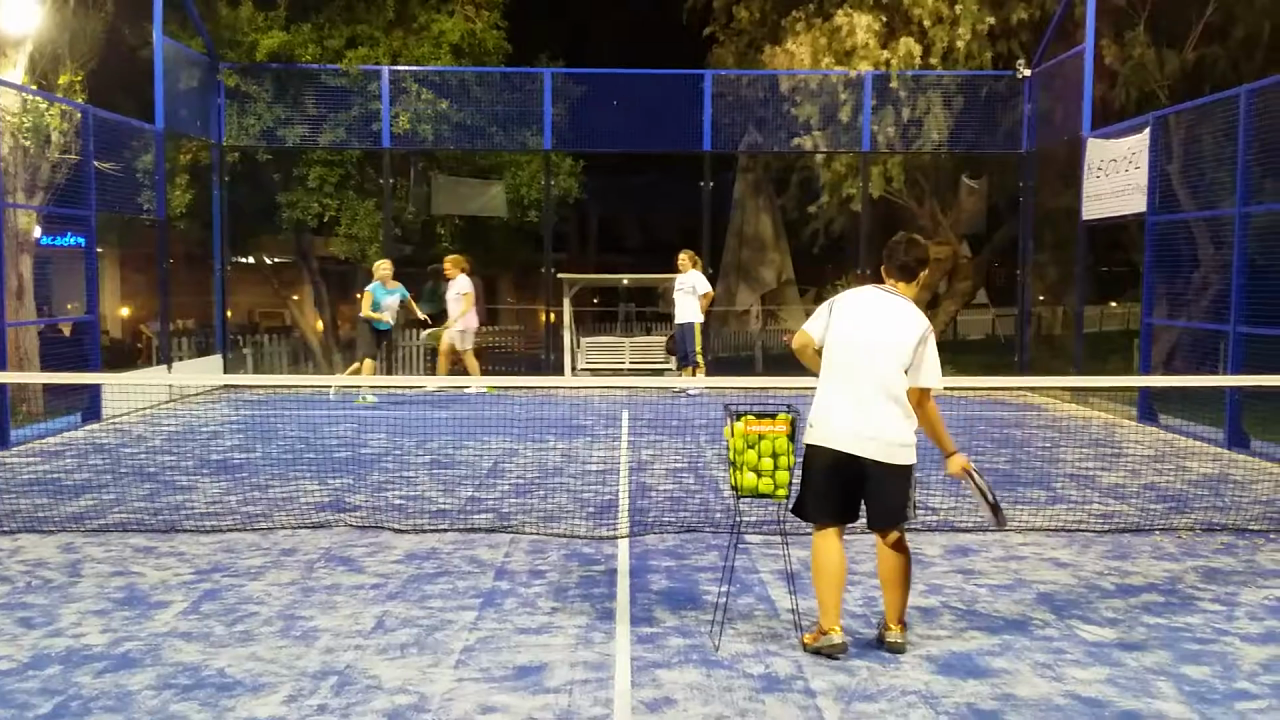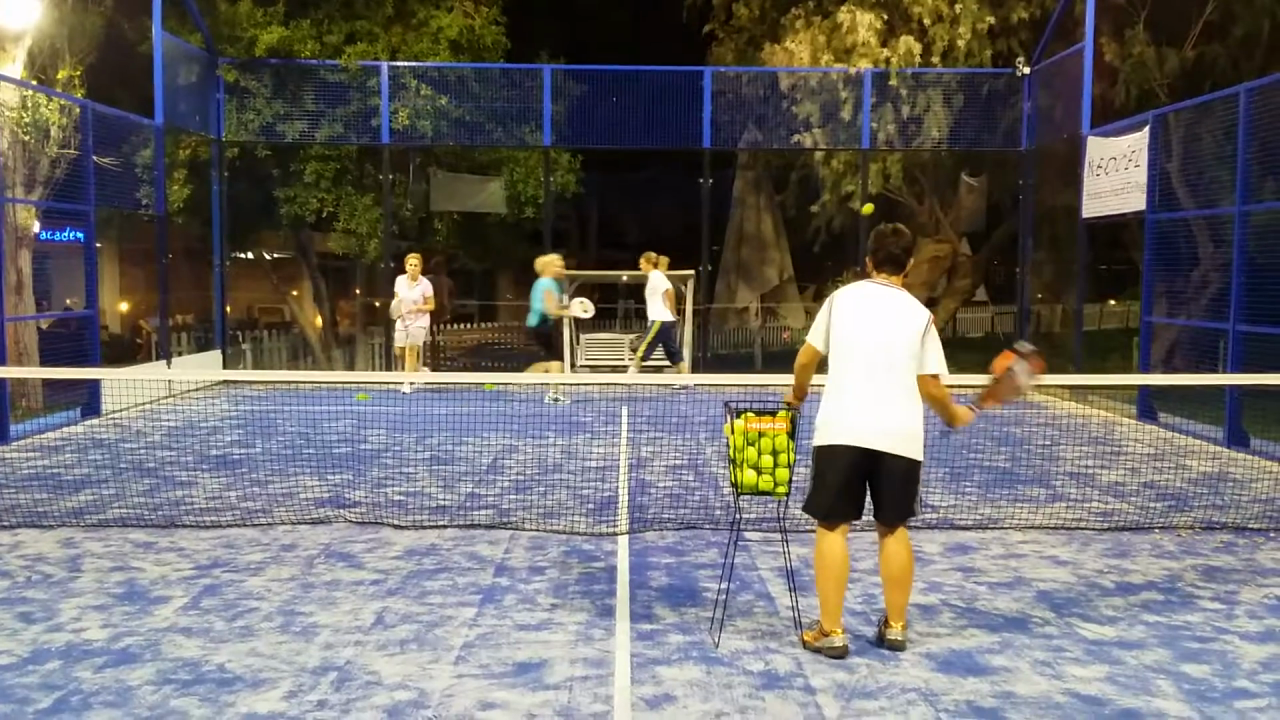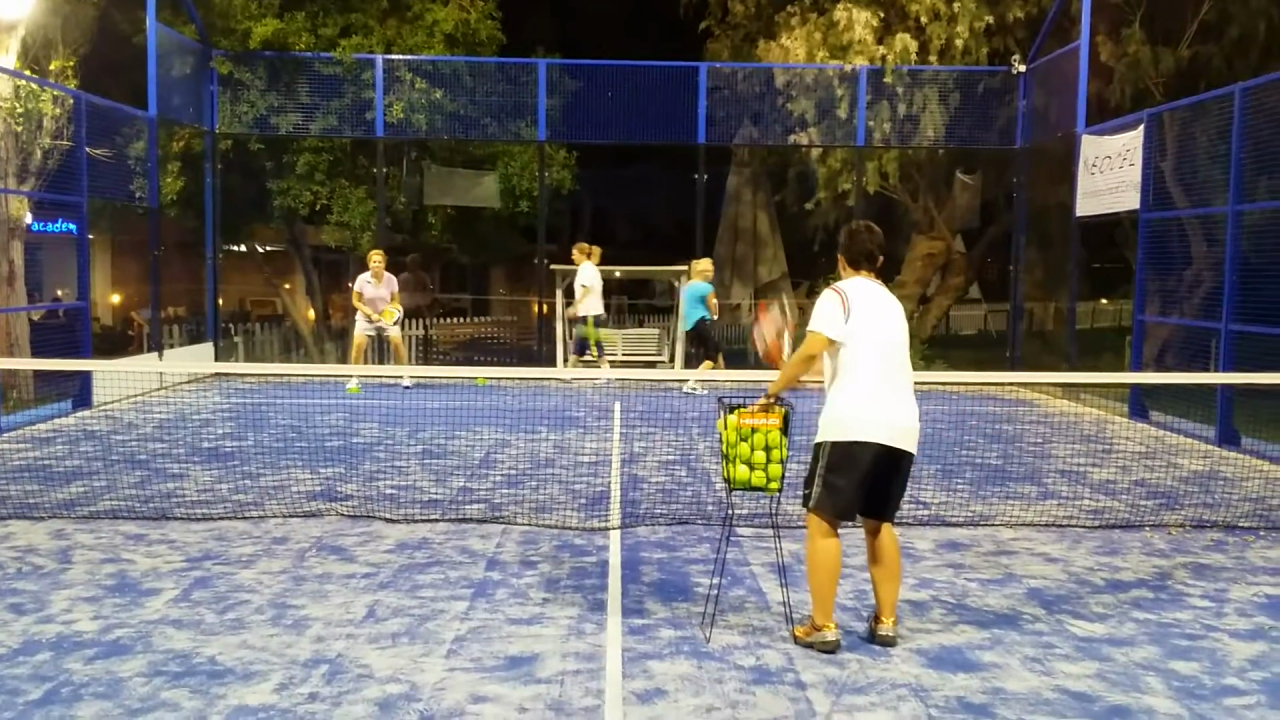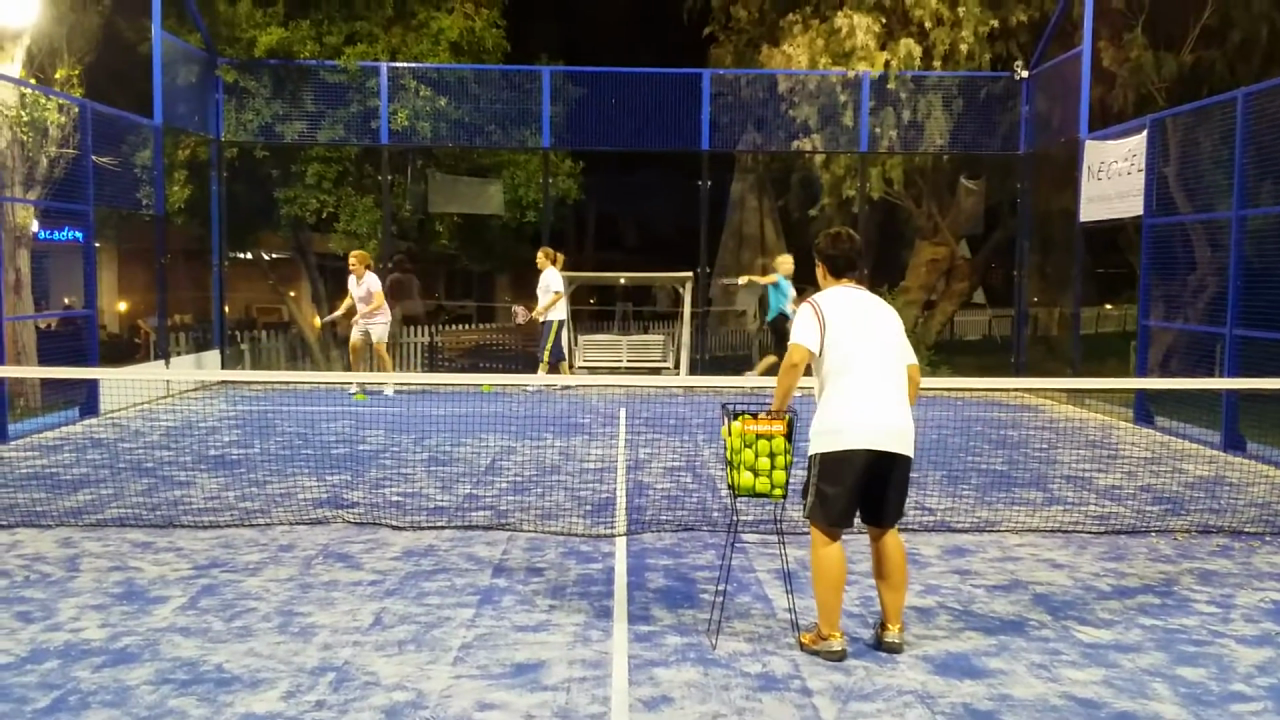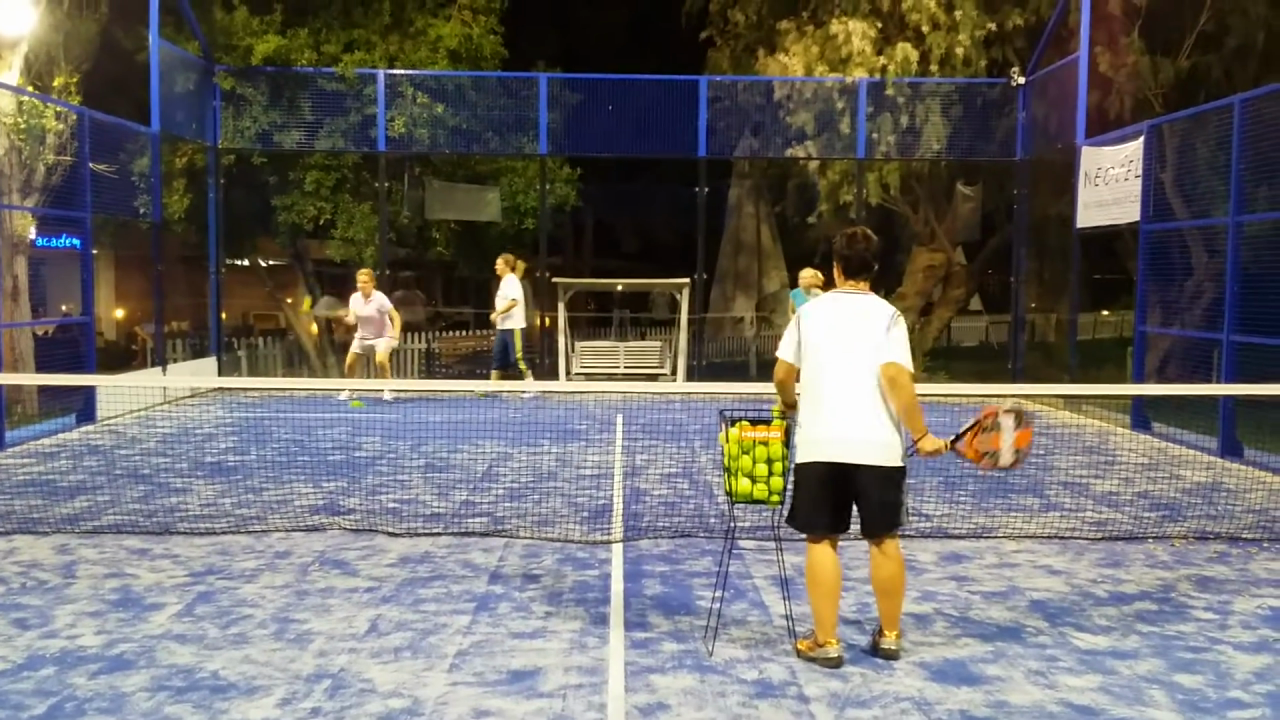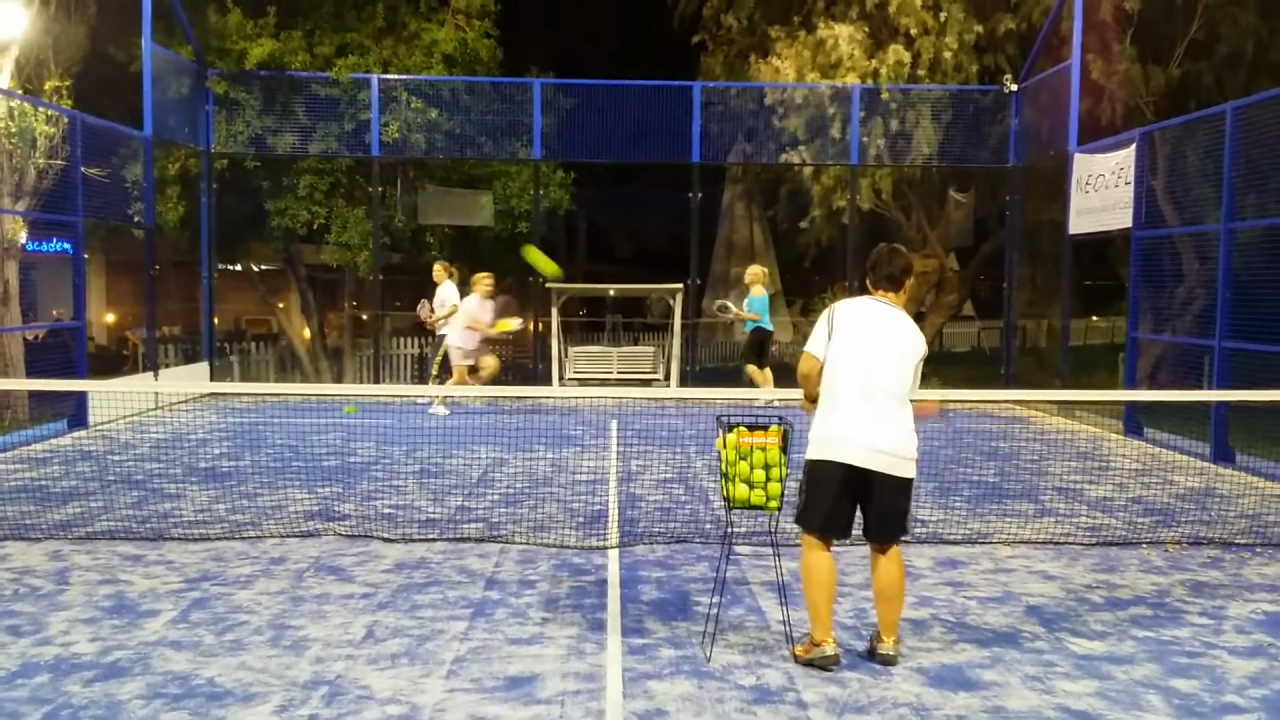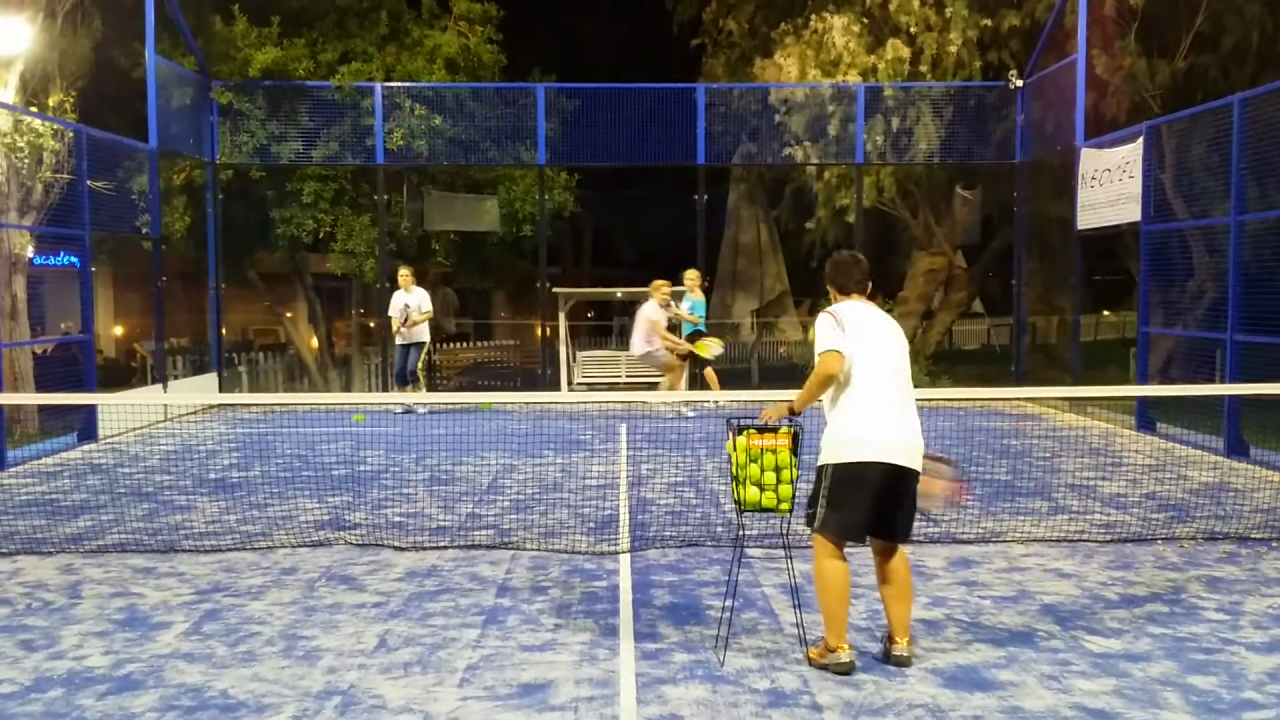
dt=0.7s
person 1, frame 1
left shoulder: (845, 299)
right shoulder: (919, 324)
left elbow: (801, 343)
right elbow: (920, 399)
right wrist: (949, 452)
left hip: (829, 435)
right hip: (889, 443)
left knee: (827, 530)
right knee: (890, 535)
left ankle: (830, 629)
right ankle: (895, 629)
person 1, frame 2
left shoulder: (842, 297)
right shoulder: (919, 314)
left elbow: (806, 359)
right elbow: (930, 386)
left wrist: (797, 391)
right wrist: (954, 415)
left hip: (841, 430)
right hip: (899, 436)
left knee: (831, 528)
right knee: (893, 529)
left ankle: (831, 631)
right ankle: (895, 626)
person 1, frame 3
left shoulder: (840, 294)
right shoulder: (892, 302)
left elbow: (813, 349)
left wrist: (773, 391)
right wrist: (817, 373)
left hip: (852, 427)
right hip: (900, 428)
left knee: (823, 521)
right knee: (880, 524)
left ankle: (822, 627)
right ankle: (886, 622)
person 1, frame 4
left shoulder: (817, 306)
right shoulder: (885, 309)
left elbow: (796, 361)
right elbow: (912, 375)
left wrist: (777, 408)
left hip: (843, 434)
right hip: (896, 434)
left knee: (825, 531)
right knee: (885, 530)
left ankle: (828, 636)
right ankle: (892, 628)
person 1, frame 5
left shoulder: (808, 311)
right shoulder: (887, 315)
left elbow: (782, 375)
right elbow: (896, 378)
left wrist: (790, 402)
right wrist: (920, 434)
left hip: (820, 445)
right hip: (877, 448)
left knee: (822, 541)
right knee: (883, 540)
left ankle: (825, 642)
right ankle: (888, 636)
person 1, frame 6
left shoulder: (840, 311)
right shoulder: (914, 336)
left elbow: (807, 369)
left wrist: (813, 397)
left hip: (834, 446)
right hip: (893, 454)
left knee: (817, 540)
right knee: (886, 547)
left ankle: (822, 642)
right ankle: (887, 641)
person 1, frame 7
left shoulder: (833, 317)
right shoulder: (891, 325)
left elbow: (831, 368)
left wrist: (793, 406)
left hip: (856, 448)
right hip: (904, 449)
left knee: (829, 543)
right knee: (888, 546)
left ankle: (835, 648)
right ankle: (900, 642)
